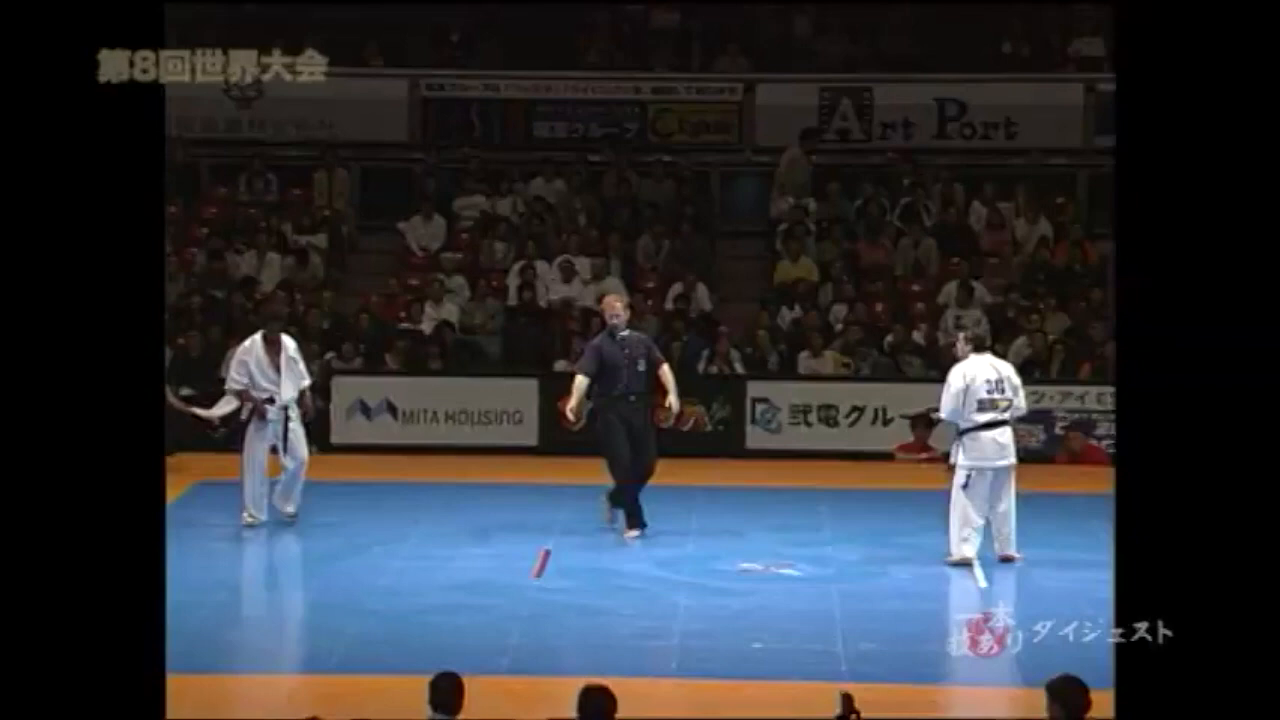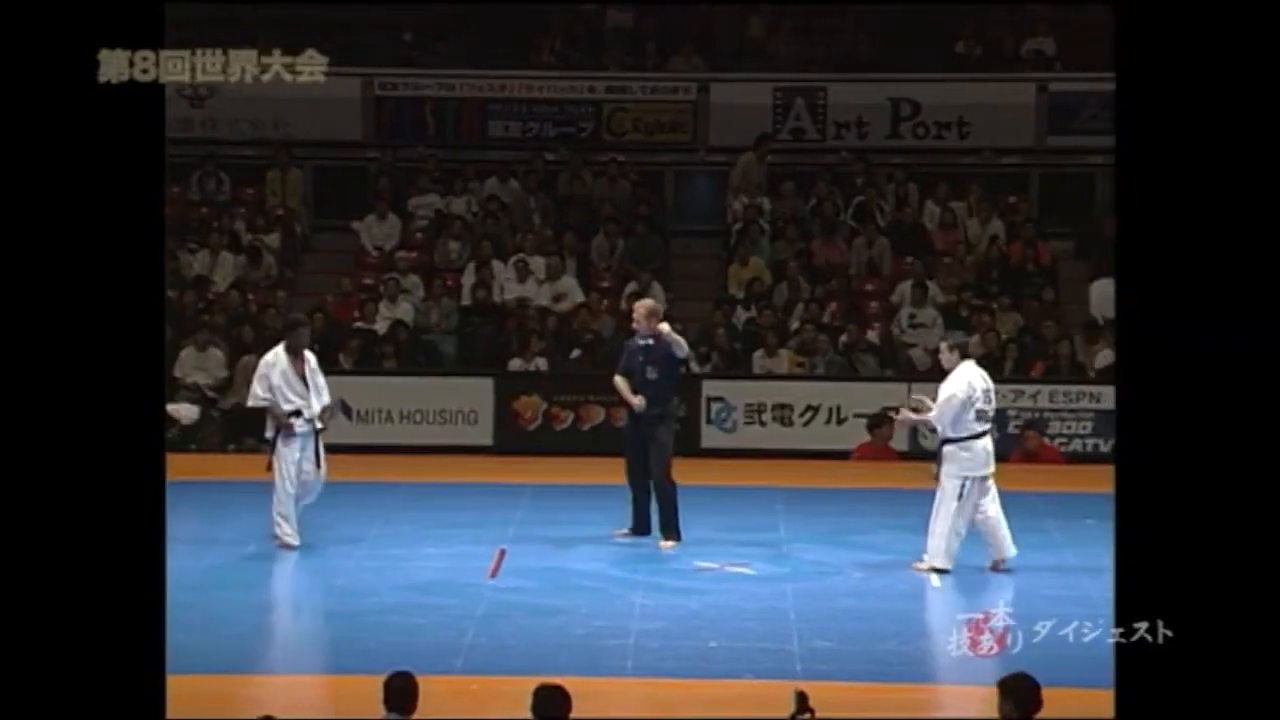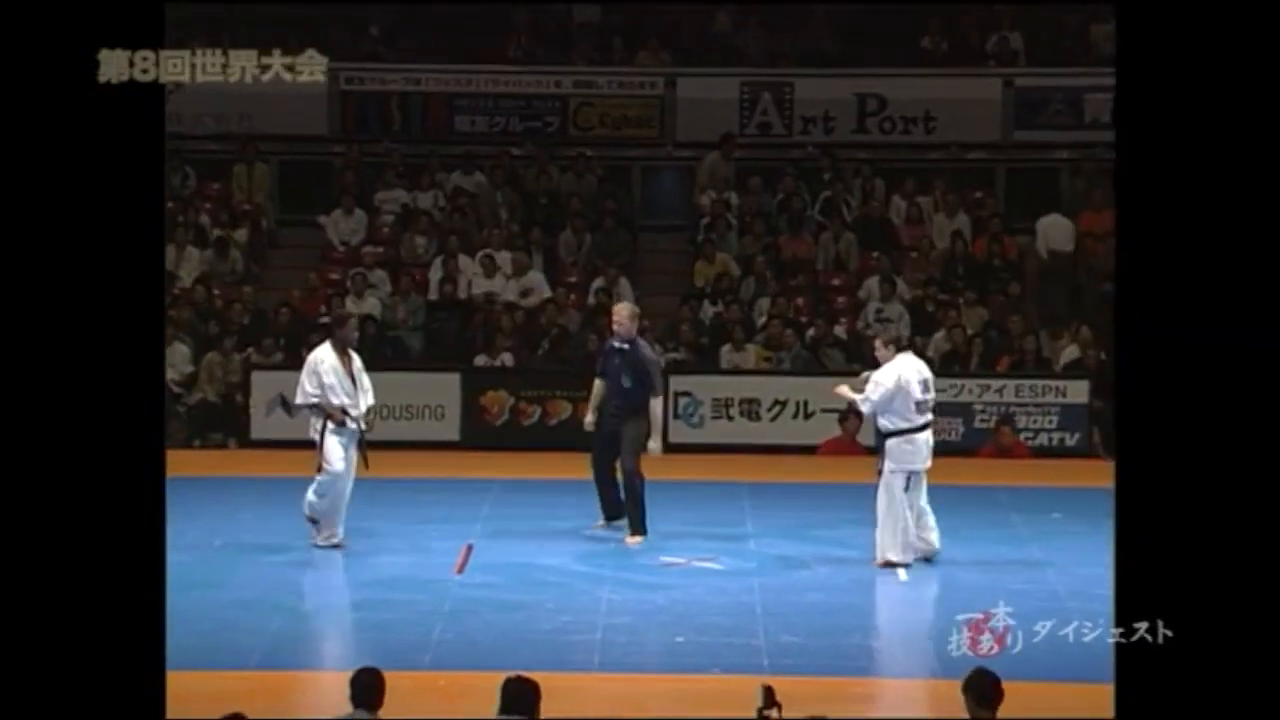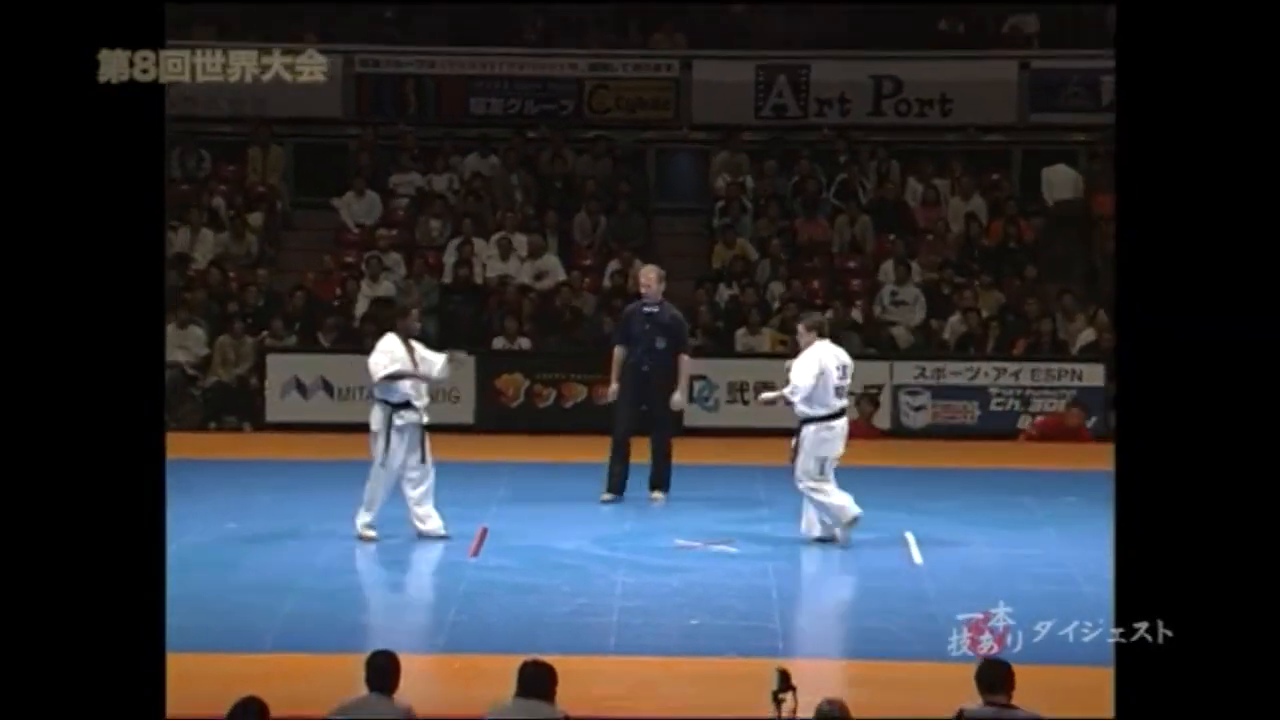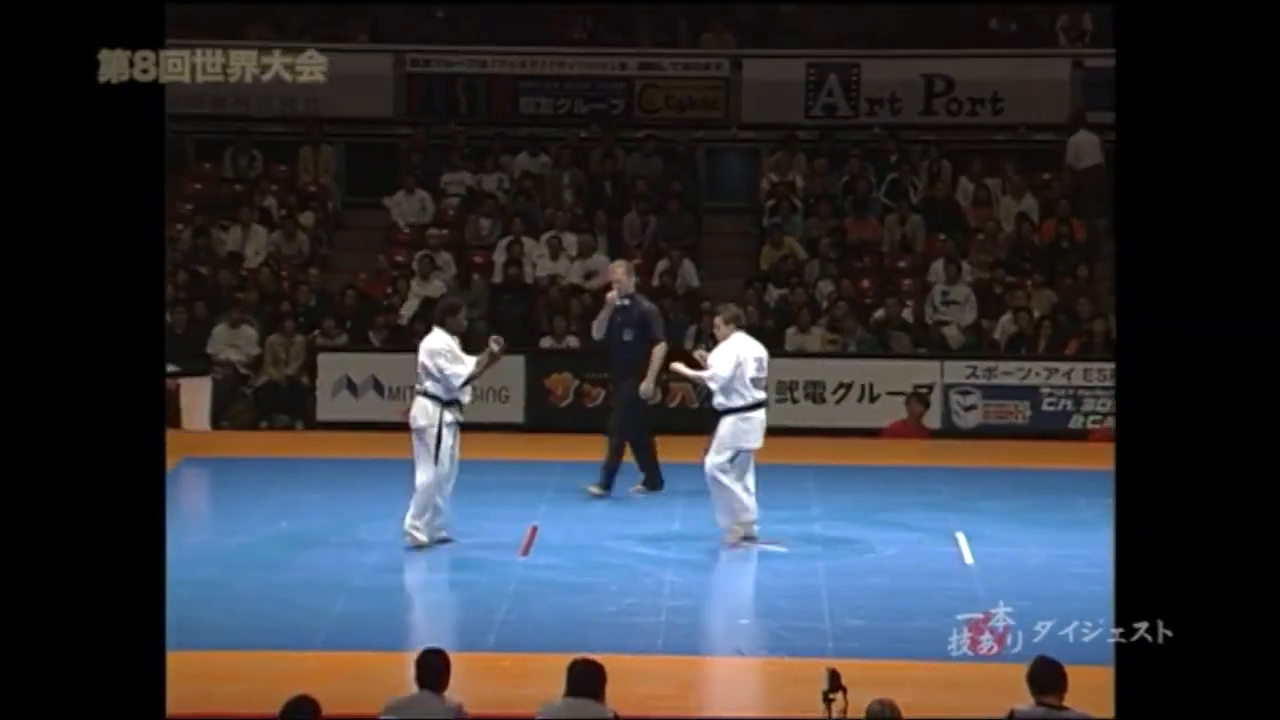
dt=1s
person 1, frame 1
left shoulder: (642, 341)
right shoulder: (598, 345)
left elbow: (661, 366)
right elbow: (583, 376)
left wrist: (672, 393)
right wrist: (574, 402)
left hip: (640, 410)
right hip: (612, 412)
left knee: (646, 464)
right knee: (622, 468)
left ankle: (616, 500)
right ankle: (635, 521)
person 1, frame 2
left shoulder: (667, 346)
right shoulder: (632, 346)
left elbow: (683, 351)
right elbow: (619, 377)
left wrist: (670, 334)
right wrist: (631, 399)
left hip: (661, 419)
right hip: (637, 417)
left knee: (660, 476)
right knee: (636, 474)
left ankle: (670, 533)
right ankle: (640, 525)
person 1, frame 3
left shoulder: (646, 356)
right shoulder: (609, 347)
left elbow: (656, 396)
left wrist: (655, 437)
right wrist: (591, 411)
left hip: (633, 418)
right hip: (608, 415)
left knee: (630, 469)
right knee: (601, 466)
left ankle: (637, 529)
right ankle: (613, 513)
person 1, frame 4
left shoulder: (674, 318)
right shoulder: (631, 312)
left elbow: (683, 356)
right elbow: (620, 346)
left wrist: (680, 390)
right wrist: (614, 379)
left hip: (660, 382)
right hip: (632, 379)
left knee: (661, 437)
right knee: (620, 433)
left ankle: (659, 487)
right ankle: (615, 488)
person 1, frame 5
left shoulder: (646, 309)
right shoulder: (614, 308)
left elbow: (660, 345)
right elbow: (597, 334)
left wrist: (649, 379)
right wrist: (607, 308)
left hip: (636, 377)
right hip: (619, 376)
left knee: (618, 427)
right knee: (637, 431)
left ankle: (605, 483)
right ankle: (653, 480)
person 2, frame 1
left shoulder: (290, 344)
right shoulder: (248, 348)
left elbow: (301, 376)
right elbow: (236, 383)
left wrist: (306, 399)
right wrist: (255, 403)
left hip: (288, 411)
right hip: (262, 412)
left knee: (298, 458)
right knee: (255, 464)
left ankle: (285, 503)
right ankle: (253, 513)
person 2, frame 2
left shoulder: (310, 358)
right shoulder: (271, 361)
left elbow: (321, 389)
right elbow: (260, 398)
left wrist: (325, 412)
right wrist: (280, 418)
left hip: (310, 426)
right hip: (285, 429)
left knee: (314, 478)
right knee: (285, 483)
left ankle: (285, 516)
right ankle: (286, 535)
person 2, frame 3
left shoulder: (354, 358)
right shoulder: (318, 358)
left elbow: (364, 390)
right elbow: (308, 395)
left wrist: (367, 414)
right wrist: (331, 412)
left hip: (352, 426)
right hip: (329, 425)
left knee: (344, 481)
right knee: (334, 471)
left ankle: (328, 534)
right ankle: (313, 504)
person 2, frame 4
left shoulder: (414, 347)
right shoulder: (386, 345)
left elbow: (436, 362)
right elbow: (384, 374)
left wrist: (452, 360)
right wrist: (415, 375)
left hip: (413, 417)
right hip: (390, 418)
left knee: (420, 471)
right knee: (383, 473)
left ankle: (427, 524)
right ankle: (364, 524)
person 2, frame 5
left shoulder: (448, 340)
right shoulder: (437, 345)
left elbow: (468, 365)
right elbow: (461, 380)
left wrist: (488, 353)
right wrist: (488, 361)
left hip: (444, 413)
right hip: (433, 414)
left knee: (445, 472)
right knee: (431, 473)
left ankle: (434, 528)
right ankle: (415, 527)
person 3, frame 1
left shoulder: (961, 370)
right shoulder: (1007, 368)
left elbow: (948, 411)
right elbow: (1020, 406)
left hip: (975, 441)
right hip: (1003, 437)
left knee: (966, 498)
right knee: (1002, 499)
left ankle: (964, 551)
right ankle: (1007, 550)
person 3, frame 2
left shoulder: (959, 379)
right shoulder: (981, 375)
left elbow: (943, 418)
left wrist: (915, 418)
right wrist: (932, 406)
left hip: (962, 451)
right hip: (981, 446)
left knee: (949, 508)
right knee: (987, 506)
left ankle: (937, 559)
right ankle: (1001, 556)
person 3, frame 3
left shoulder: (892, 371)
right shoulder: (920, 366)
left elbow: (869, 403)
left wrist: (848, 394)
right wrist: (874, 384)
left hip: (902, 443)
right hip: (921, 438)
left knee: (894, 499)
right knee: (914, 497)
left ankle: (898, 553)
right ankle: (927, 545)
person 3, frame 4
left shoulder: (811, 357)
right shoulder: (841, 354)
left elbow: (798, 391)
left wrist: (772, 396)
left hip: (818, 428)
right hip: (836, 423)
left knee: (808, 480)
right knee: (820, 478)
left ankle: (846, 513)
right ankle: (823, 530)
person 3, frame 5
left shoulder: (731, 347)
right shoulder: (755, 346)
left elbow: (716, 379)
left wrist: (685, 371)
right wrist: (708, 363)
left hip: (738, 420)
right hip: (752, 416)
left knee: (716, 467)
right knee: (739, 473)
left ankle: (743, 519)
right ankle: (744, 525)
